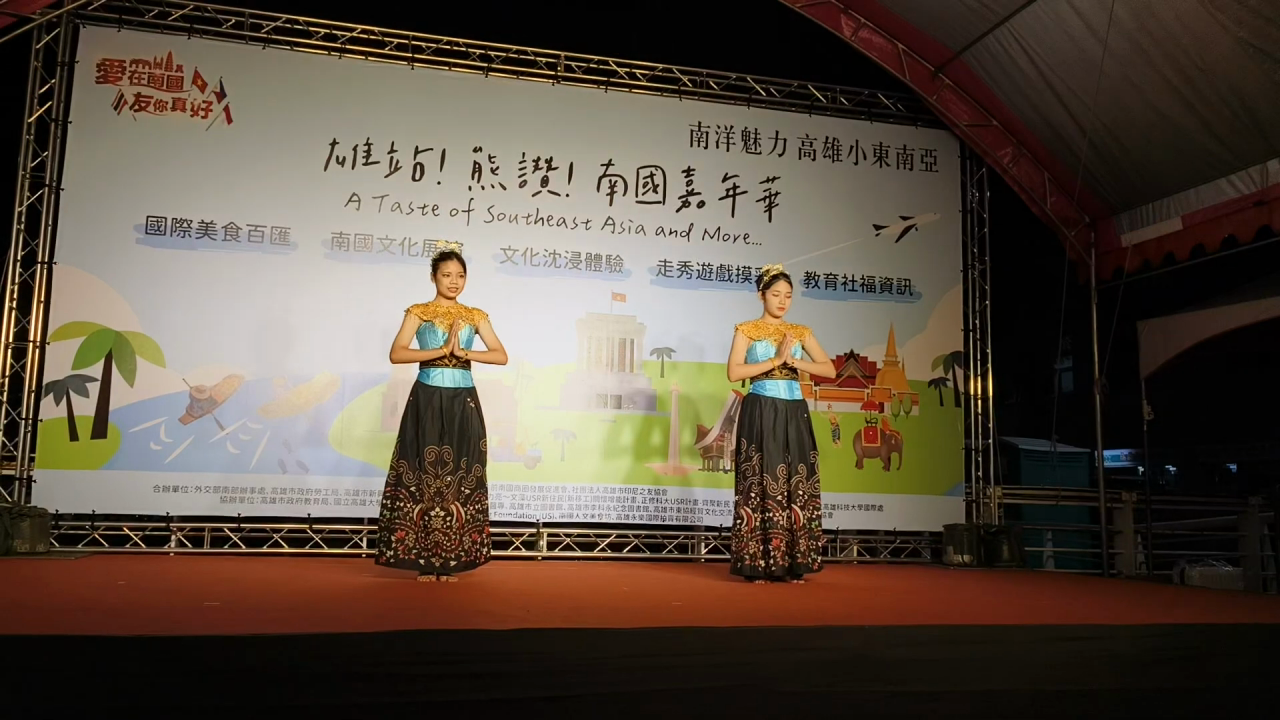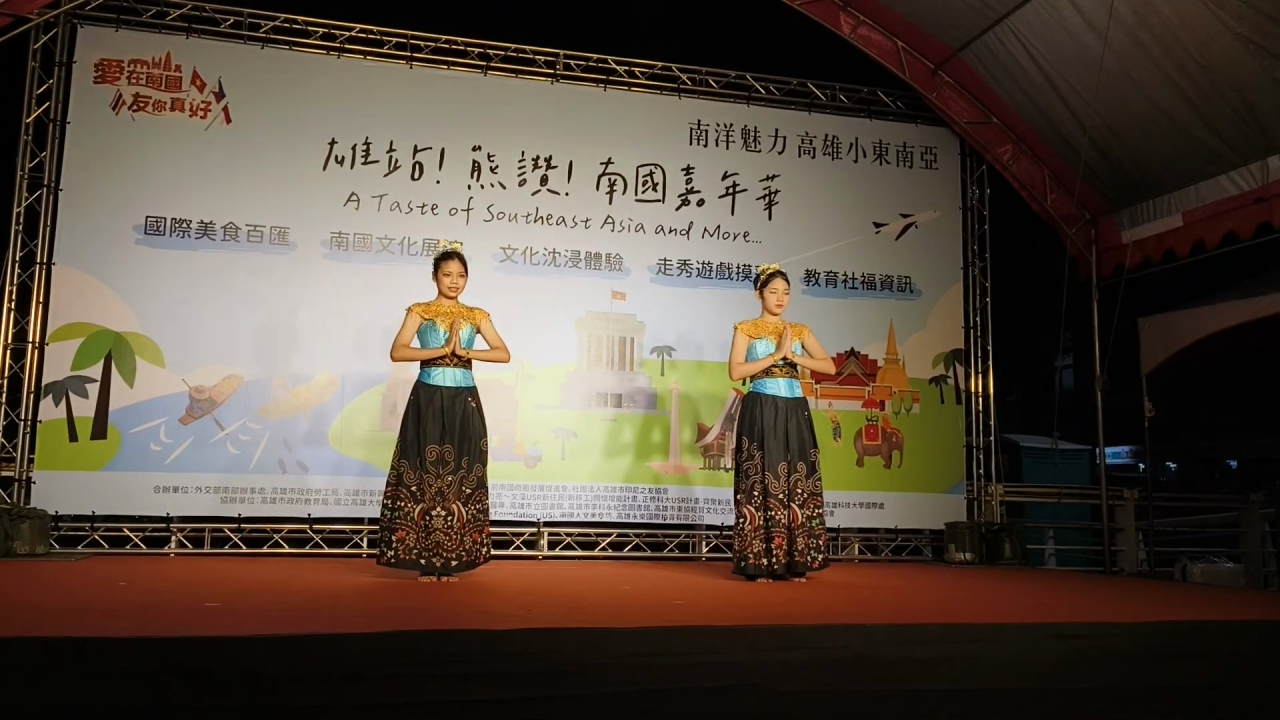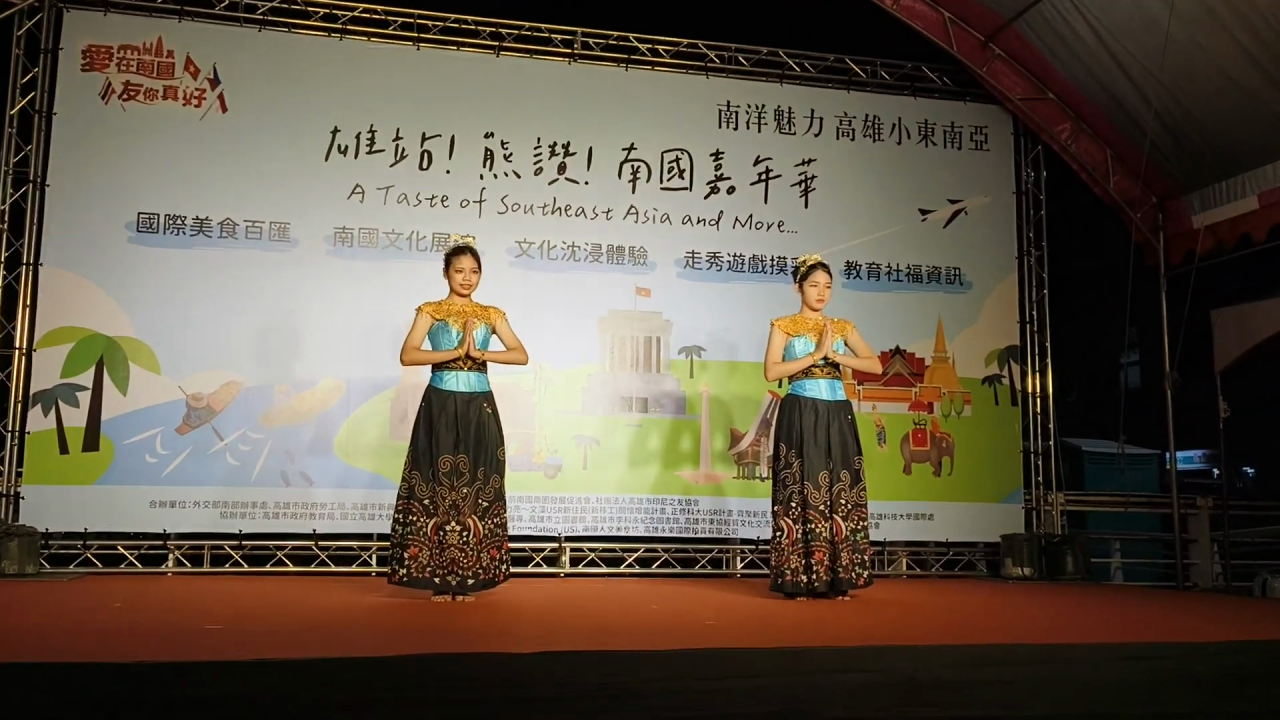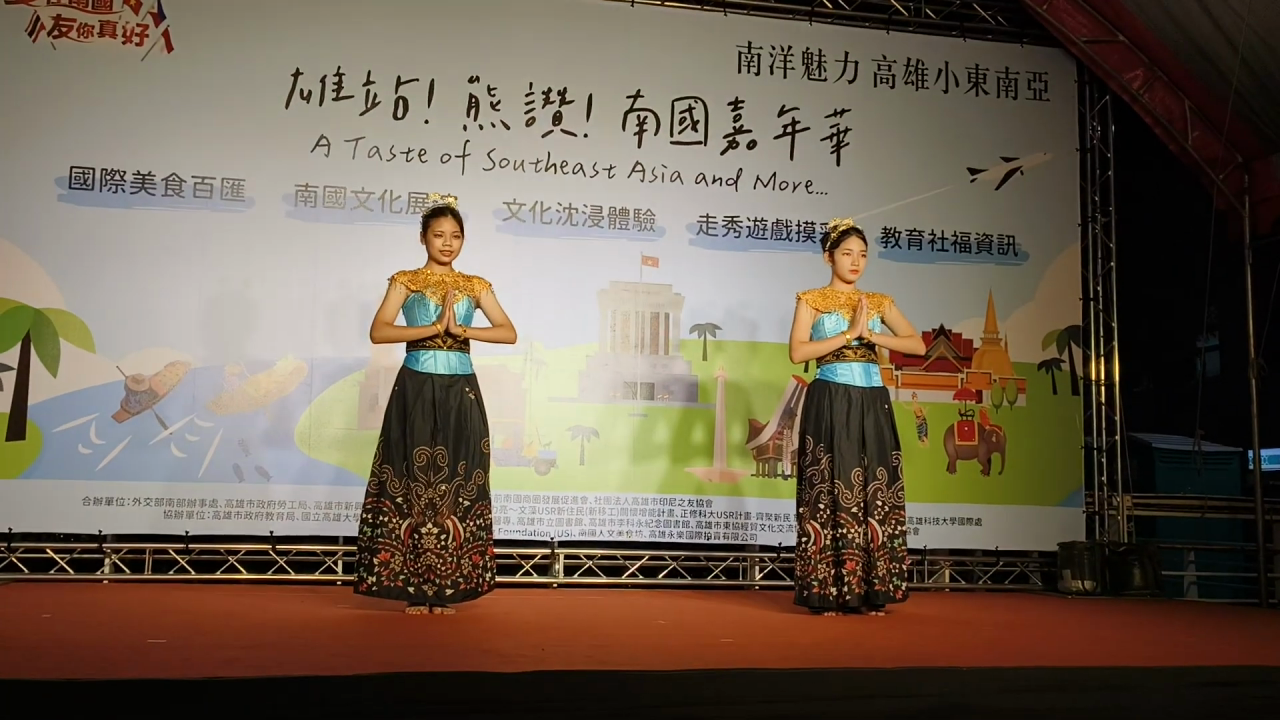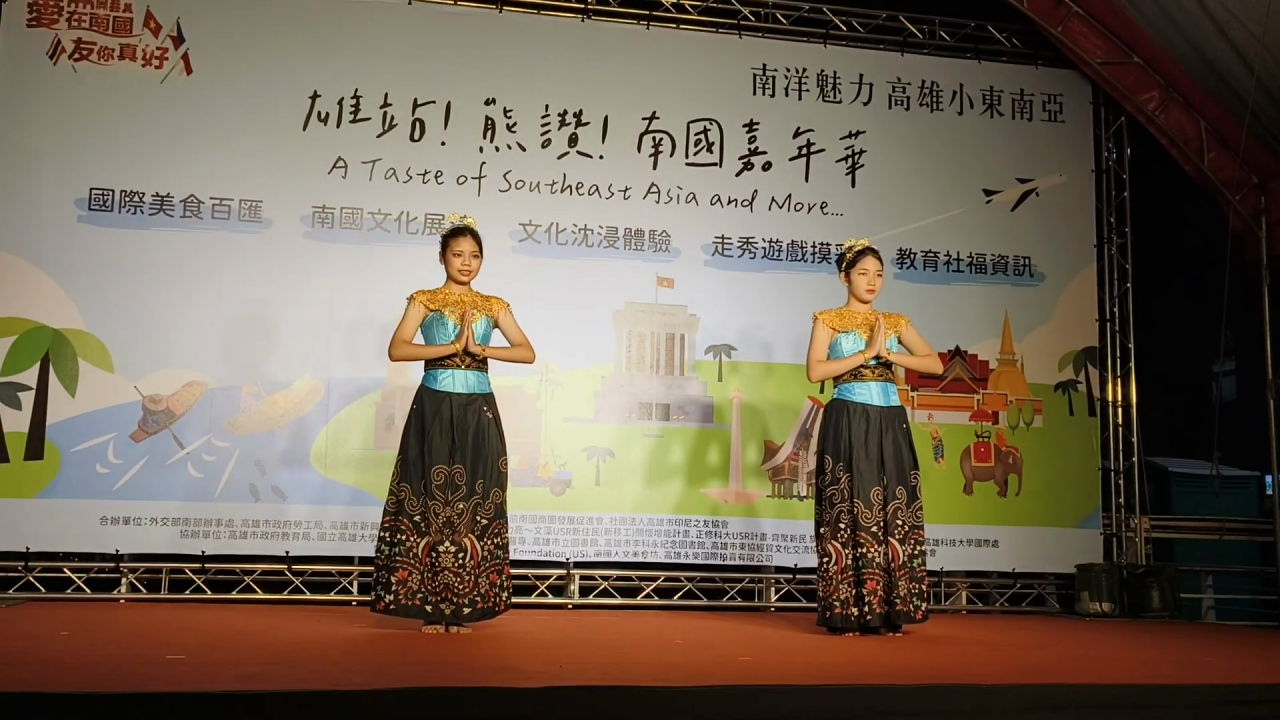
dt=1s
person 1, frame 1
left shoulder: (474, 316)
right shoulder: (418, 312)
left elbow: (501, 356)
right elbow: (396, 354)
left wrist: (463, 352)
right wrist: (441, 350)
left hip: (462, 402)
right hip: (427, 399)
left knee: (458, 477)
right knee: (423, 475)
left ankle: (449, 562)
right ankle: (425, 562)
person 1, frame 2
left shoulder: (476, 316)
right shoulder: (419, 312)
left elbow: (504, 354)
right elbow: (397, 352)
left wrist: (465, 351)
right wrist: (443, 349)
left hip: (463, 402)
right hip: (428, 399)
left knee: (460, 476)
right knee: (424, 474)
left ankle: (450, 562)
right ankle: (425, 562)
person 1, frame 3
left shoulder: (491, 315)
right shoulder: (430, 311)
left elbow: (521, 355)
right elbow: (407, 355)
left wrist: (480, 354)
right wrist: (455, 352)
left hip: (478, 407)
right hip: (440, 404)
left knee: (475, 488)
right knee: (438, 485)
left ankle: (466, 581)
right ankle: (439, 581)
person 1, frame 4
left shoulder: (475, 286)
right shoulder: (405, 281)
left elbow: (509, 332)
right elbow: (378, 331)
left wrist: (462, 330)
right wrist: (433, 327)
left hip: (460, 392)
right hip: (416, 389)
left knee: (456, 485)
right knee: (413, 481)
left ankle: (445, 590)
right ankle: (415, 590)
person 1, frame 5
left shoulder: (493, 306)
right shoulder: (424, 301)
left elbow: (527, 353)
right elbow: (396, 349)
left wrist: (480, 349)
right wrist: (452, 346)
left hip: (478, 411)
right hip: (434, 408)
left knee: (473, 504)
right knee: (430, 501)
left ankle: (462, 609)
right ankle: (431, 608)
person 2, frame 1
left shoulder: (800, 332)
right shoulder: (747, 330)
left elbow: (830, 370)
right elbow: (733, 372)
left wrist: (794, 361)
right wrist: (776, 360)
left hip: (794, 413)
right hip: (761, 412)
left knee: (797, 483)
right knee: (761, 483)
left ankle: (792, 565)
right ankle: (758, 565)
person 2, frame 2
left shoulder: (800, 331)
right shoulder: (746, 329)
left elbow: (829, 366)
right elbow: (735, 371)
left wrist: (793, 355)
right wrist: (776, 355)
left hip: (795, 411)
right hip: (761, 411)
left knee: (797, 482)
right knee: (762, 481)
left ankle: (794, 563)
right ankle: (760, 564)
person 2, frame 3
left shoulder: (843, 327)
right shoulder: (783, 326)
left elbow: (875, 365)
right elbow: (771, 371)
left wrist: (834, 355)
right wrist: (816, 354)
left hip: (837, 415)
right hip: (801, 414)
left knee: (840, 491)
right knee: (802, 491)
left ankle: (837, 580)
right ankle: (800, 581)
person 2, frame 4
left shoulder: (879, 302)
right shoulder: (811, 300)
left elbow: (918, 345)
right elbow: (798, 352)
left wrist: (870, 335)
right wrist: (849, 334)
left hip: (872, 404)
right hip: (830, 402)
left knee: (875, 490)
right knee: (831, 490)
left ankle: (870, 593)
right ankle: (828, 593)
person 2, frame 5
left shoulder: (896, 322)
right shoulder: (828, 320)
left elbow: (935, 364)
right elbow: (815, 371)
left wrist: (888, 354)
right wrist: (866, 353)
left hip: (890, 423)
right hip: (848, 422)
left knee: (893, 511)
right knee: (850, 510)
left ankle: (887, 612)
right ankle: (848, 613)
